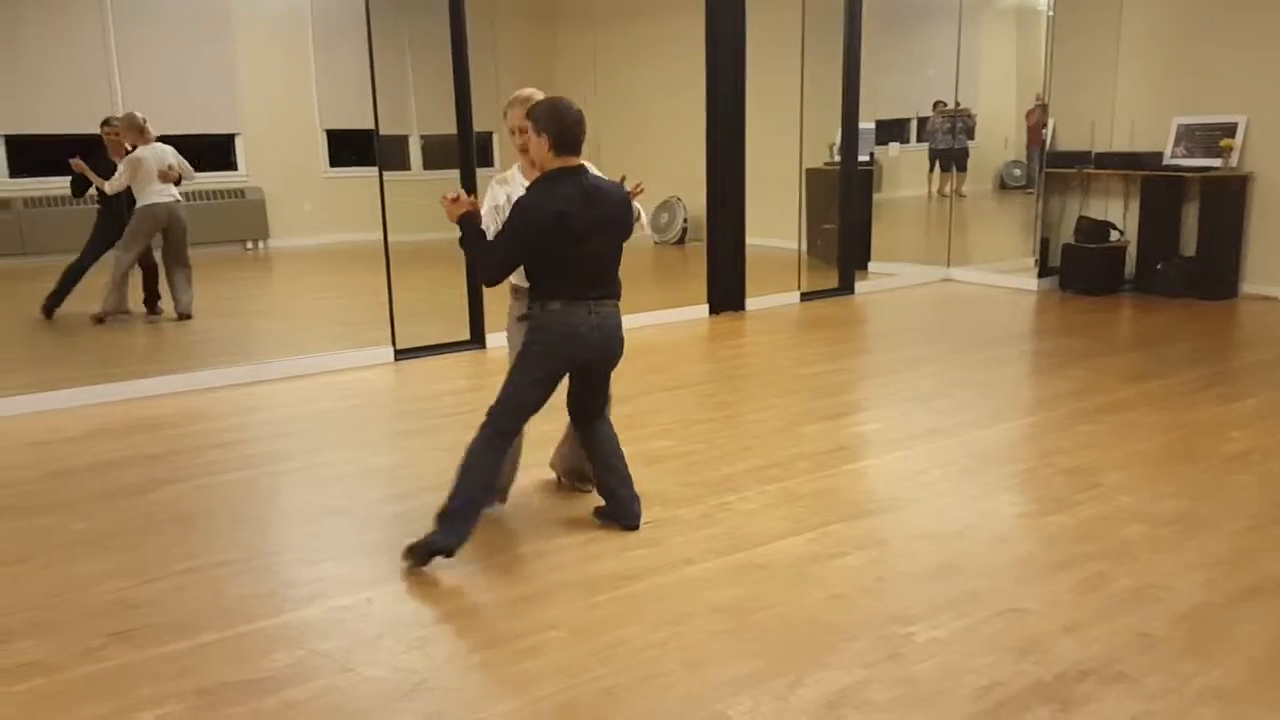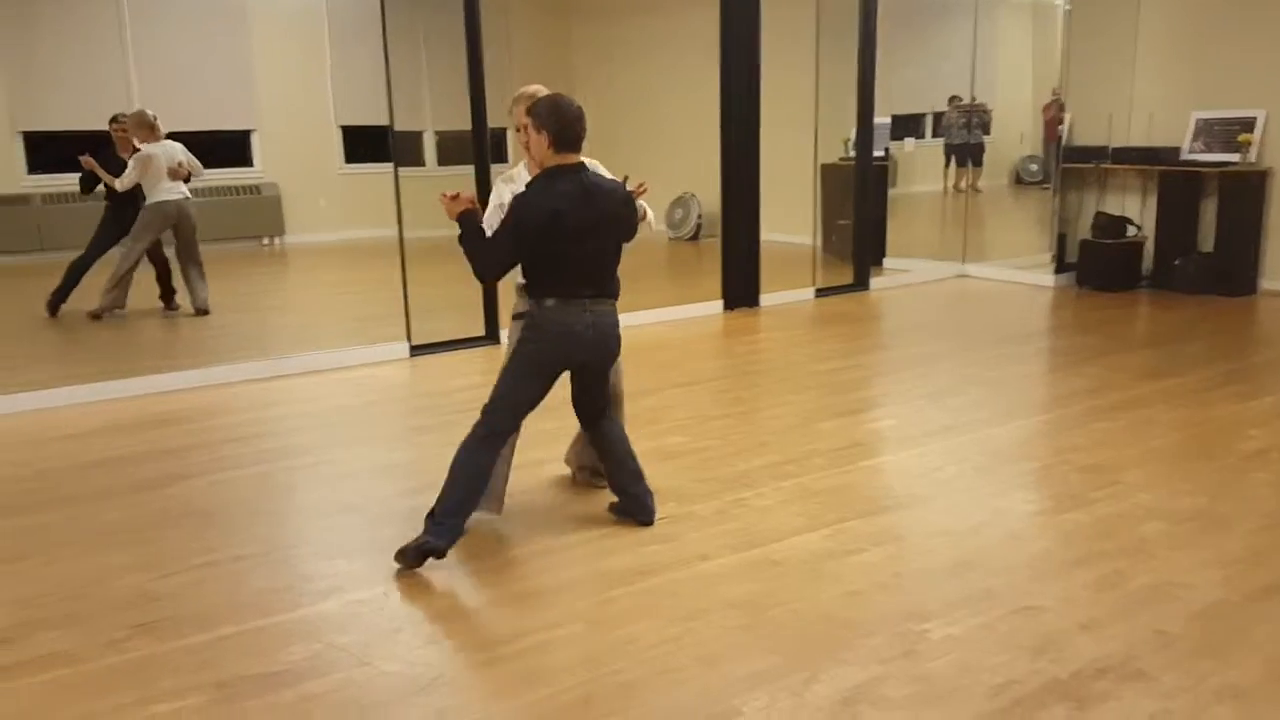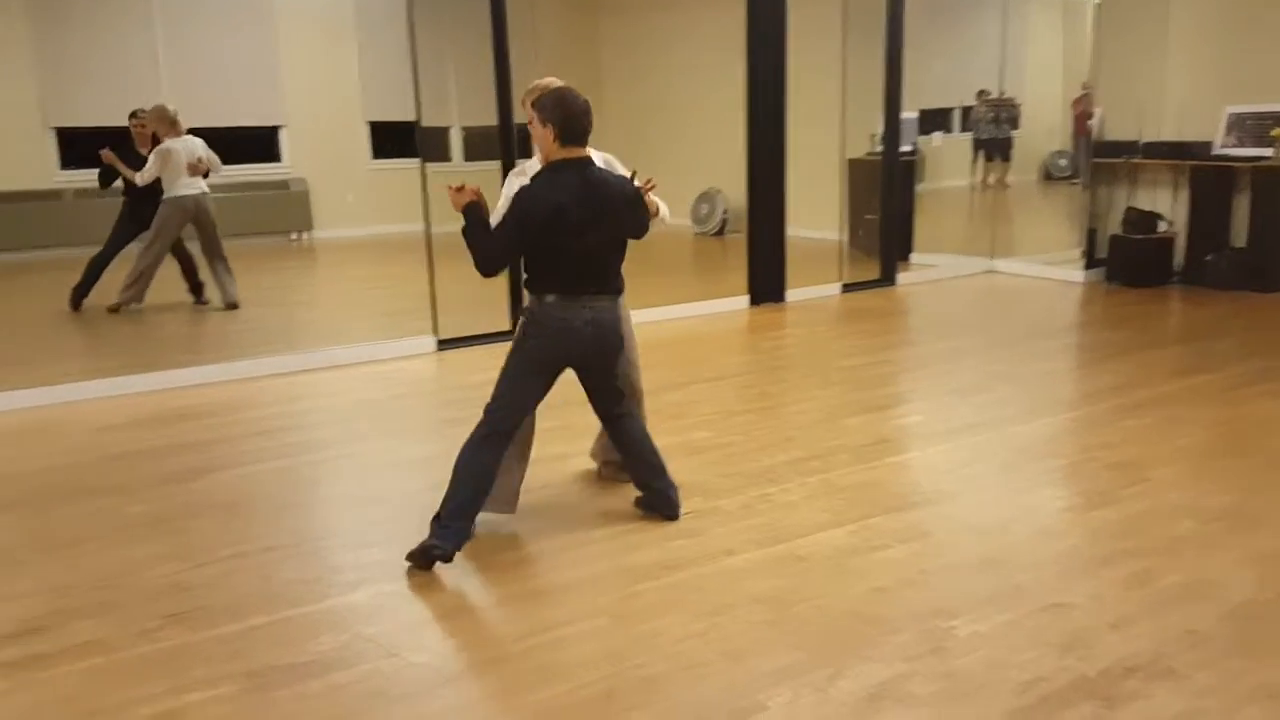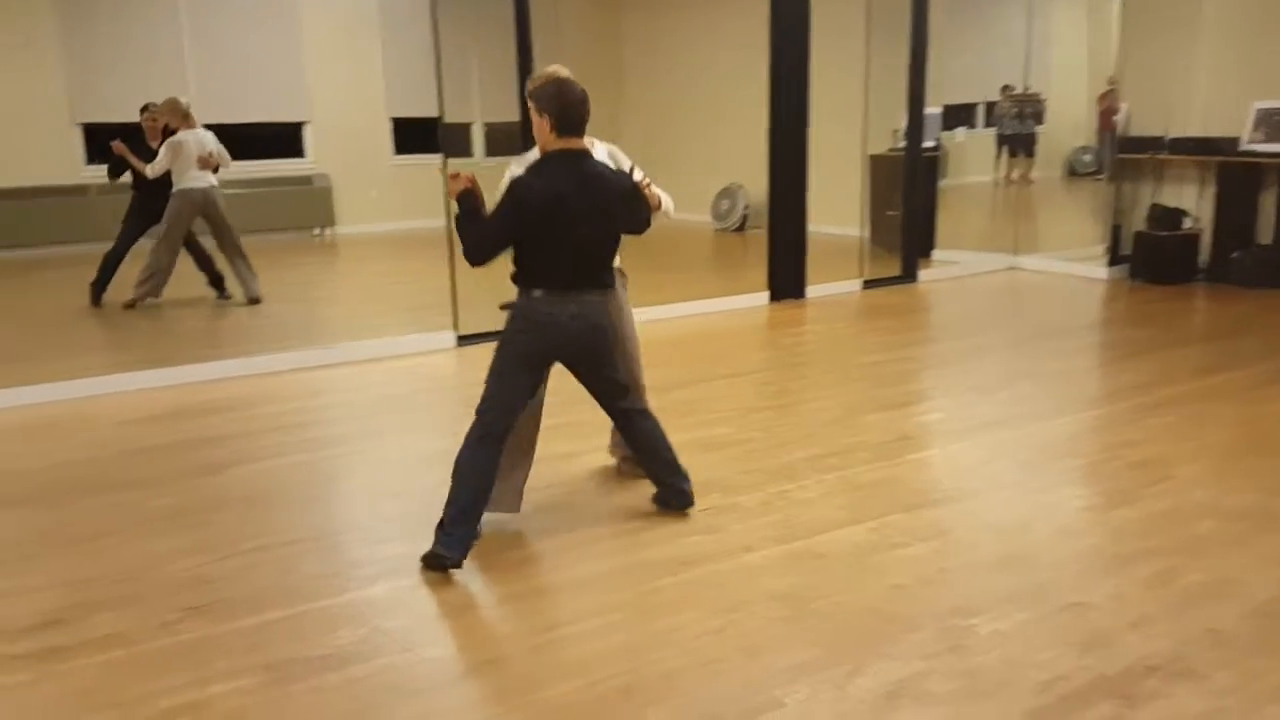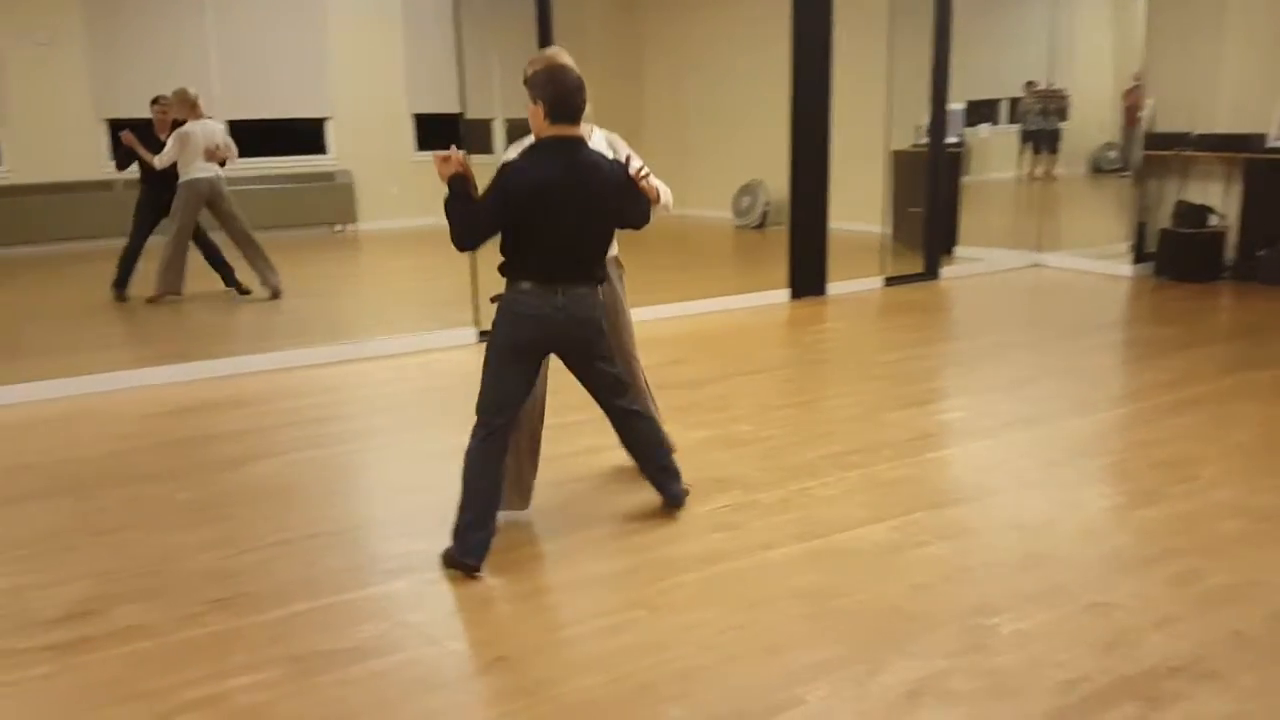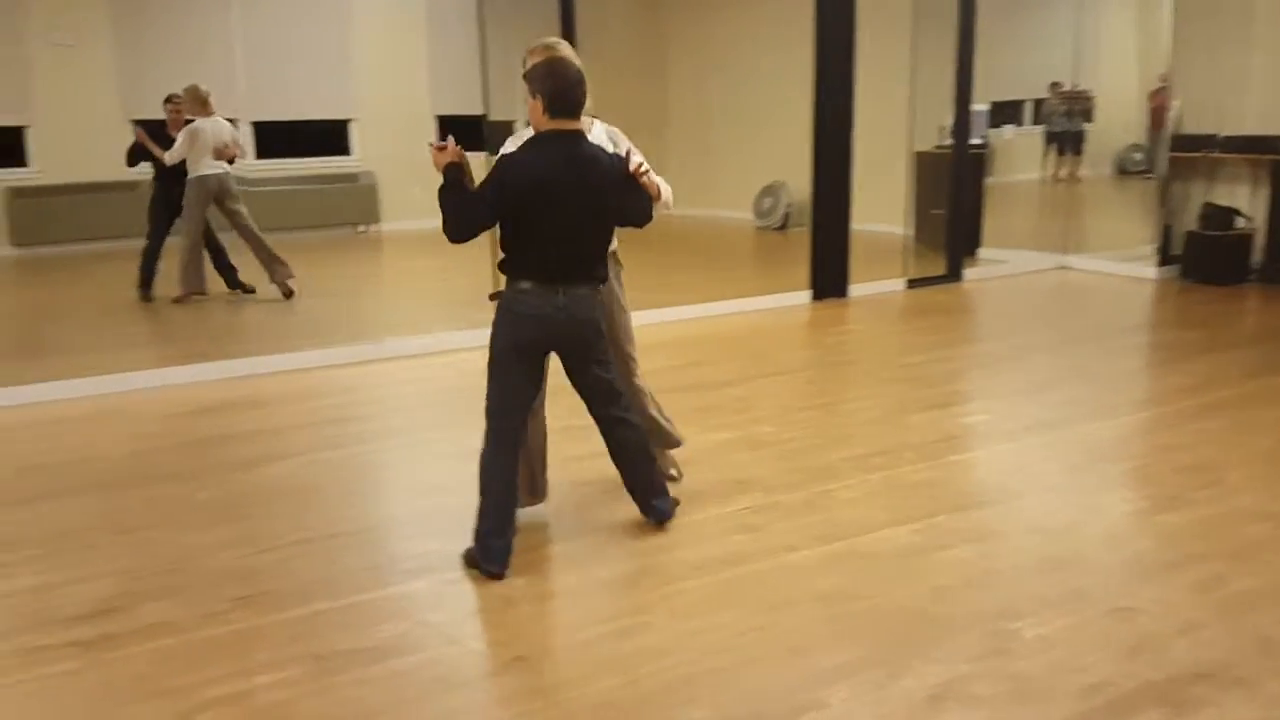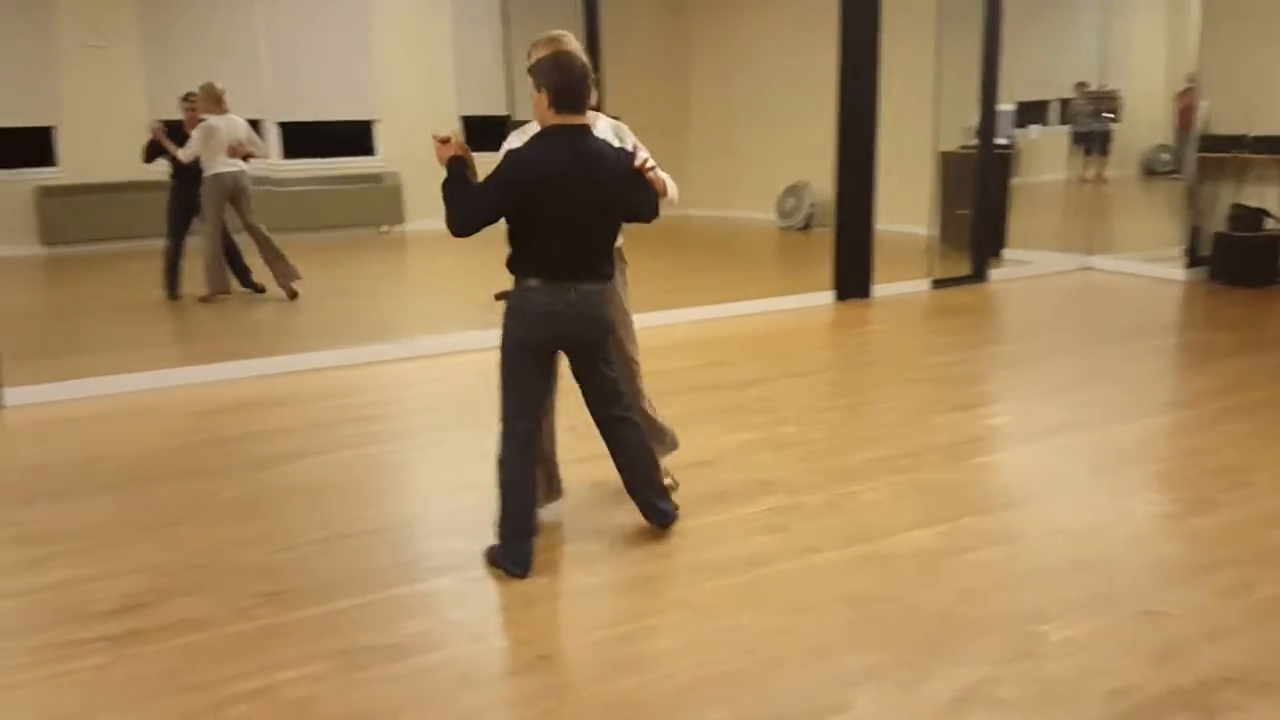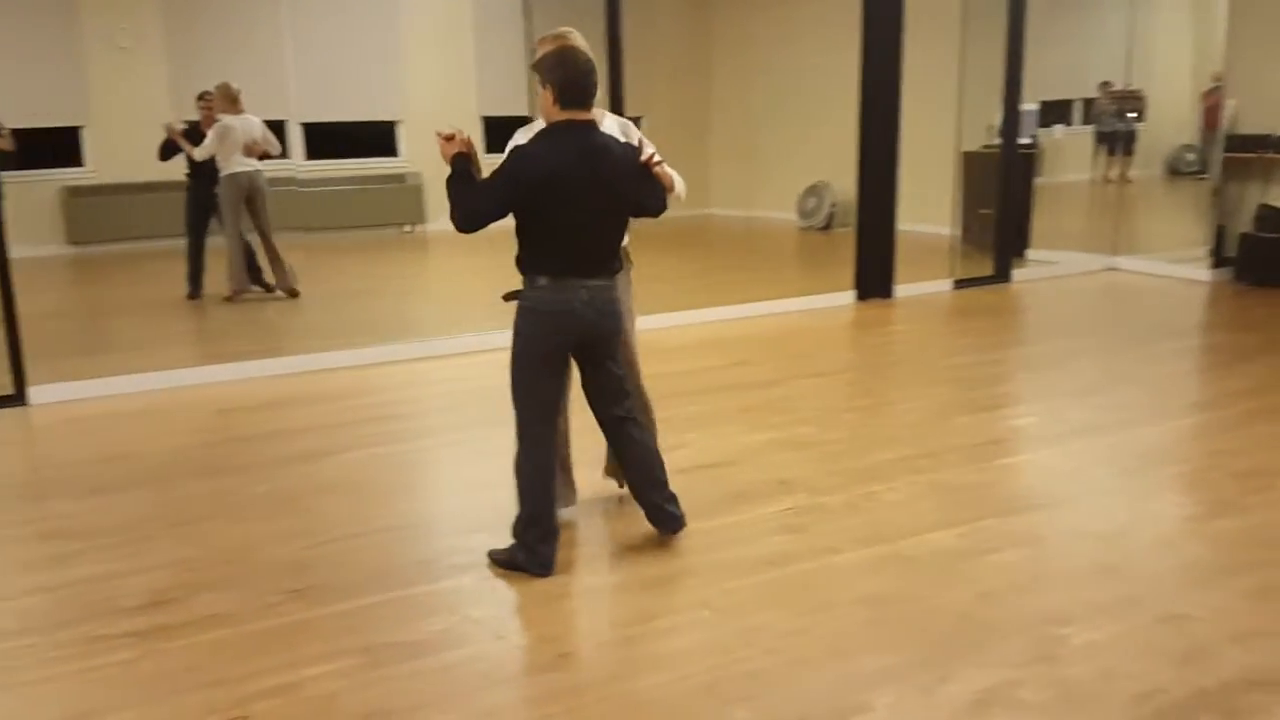
dt=0.1s
person 1, frame 1
left shoulder: (535, 205)
right shoulder: (612, 195)
left elbow: (490, 271)
left wrist: (467, 221)
left hip: (556, 325)
right hip: (608, 323)
left knee: (498, 428)
right knee: (591, 415)
left ankle: (448, 532)
right ankle: (624, 506)
person 1, frame 2
left shoulder: (534, 203)
right shoulder: (610, 193)
left elbow: (488, 267)
left wrist: (467, 219)
left hip: (551, 324)
right hip: (603, 321)
left knee: (491, 429)
right knee: (598, 413)
left ankle: (437, 535)
right ankle: (637, 501)
person 1, frame 3
left shoulder: (537, 196)
right shoulder: (618, 188)
left elbow: (490, 261)
right elbow: (637, 226)
left wrist: (472, 212)
left hip: (552, 321)
right hip: (604, 318)
left knee: (495, 428)
right knee: (617, 409)
left ankle: (445, 537)
right ankle: (662, 495)
person 1, frame 4
left shoulder: (529, 187)
right shoulder: (613, 183)
left elbow: (478, 251)
right elbow: (638, 221)
left wrist: (465, 199)
right wrist: (638, 194)
left hip: (535, 316)
right hip: (592, 314)
left knee: (489, 430)
right knee: (625, 404)
left ankle: (450, 544)
right ankle: (676, 489)
person 1, frame 5
left shoulder: (518, 174)
right shoulder: (607, 173)
left elbow: (466, 236)
right elbow: (636, 216)
left wrist: (457, 184)
right wrist: (637, 186)
left hip: (524, 308)
right hip: (581, 306)
left knee: (493, 426)
right knee: (622, 402)
left ankle: (468, 546)
right ankle: (671, 486)
person 1, frame 6
left shoulder: (517, 168)
right shoulder: (608, 167)
left elbow: (460, 228)
right elbow: (639, 214)
left wrist: (452, 174)
right wrist: (636, 180)
left hip: (525, 306)
right hip: (584, 305)
left knee: (505, 430)
right knee: (614, 410)
left ankle: (492, 548)
right ankle: (657, 502)
person 1, frame 7
left shoulder: (523, 163)
right shoulder: (615, 162)
left elbow: (463, 221)
right elbow: (645, 209)
left wrist: (456, 167)
right wrist: (643, 175)
left hip: (535, 304)
right hip: (592, 302)
left knee: (521, 430)
right knee: (616, 410)
left ankle: (515, 549)
right ankle: (658, 506)
person 1, frame 8
left shoulder: (530, 160)
right shoulder: (621, 157)
left elbow: (469, 217)
right elbow: (653, 203)
left wrist: (460, 164)
right wrist: (648, 170)
left hip: (546, 302)
right hip: (603, 299)
left knee: (537, 430)
right knee: (620, 412)
left ankle: (535, 549)
right ankle: (664, 512)
person 2, frame 1
left shoulder: (583, 176)
right shoulder: (502, 189)
left elbow: (630, 220)
left wrist: (627, 205)
right hip: (530, 301)
left ankle: (574, 465)
person 2, frame 2
left shoulder: (589, 173)
right shoulder: (509, 186)
left elbow: (643, 219)
left wrist: (634, 205)
right hip: (534, 299)
left knee: (607, 390)
left ankle: (587, 462)
right ankle: (480, 493)
person 2, frame 3
left shoulder: (604, 166)
right shoulder: (523, 178)
left elbow: (658, 215)
left wrist: (646, 203)
left knee: (626, 383)
left ankle: (614, 456)
right ankle: (490, 494)
person 2, frame 4
left shoulder: (608, 157)
right shoulder: (525, 168)
left elbow: (664, 208)
left wrist: (649, 196)
left knee: (627, 376)
left ankle: (633, 452)
right ankle: (498, 492)
person 2, frame 5
left shoulder: (606, 144)
right shoulder: (522, 154)
left elbow: (662, 199)
left wrist: (646, 186)
left hip: (599, 274)
left knee: (625, 369)
right ankle: (506, 490)
person 2, frame 6
left shoulder: (606, 137)
right shoulder: (519, 147)
left elbow: (661, 198)
left wrist: (647, 183)
left knee: (622, 368)
left ankle: (656, 449)
right ankle: (523, 485)
person 2, frame 7
left shoulder: (612, 133)
right shoulder: (524, 141)
left elbow: (668, 193)
left wrist: (652, 178)
left knee: (623, 368)
left ankle: (650, 454)
right ankle: (535, 485)
person 2, frame 8
left shoulder: (619, 130)
right shoulder: (530, 140)
left elbow: (675, 191)
left wrist: (661, 175)
left knee: (624, 368)
right ankle: (553, 490)
person 3, frame 1
left shoulder: (133, 159)
right shoulder: (168, 150)
left elbow: (111, 188)
right elbow: (190, 174)
left wrist: (85, 170)
left hip: (149, 210)
right hip: (174, 207)
left knee: (124, 255)
right knee: (177, 261)
left ankle: (112, 307)
right ankle: (184, 307)
person 3, frame 2
left shoulder: (143, 156)
right shoulder: (177, 147)
left elbow: (120, 185)
right elbow: (199, 171)
left wrist: (95, 168)
left hip: (158, 207)
right hip: (183, 204)
left knee: (130, 252)
right knee: (190, 257)
left ankle: (108, 303)
right ankle: (200, 302)
person 3, frame 3
left shoulder: (163, 150)
right shoulder: (198, 142)
left elbow: (141, 180)
right elbow: (218, 167)
left wrist: (116, 162)
left hip: (177, 202)
right hip: (202, 199)
left knee: (152, 249)
right knee: (214, 251)
left ankle: (127, 297)
right ankle: (230, 296)
person 3, frame 4
left shoulder: (174, 143)
right shoulder: (208, 136)
left elbow: (151, 172)
right elbow: (226, 161)
left wrist: (126, 154)
left hip: (185, 194)
right hip: (210, 191)
left knee: (165, 244)
right knee: (229, 242)
left ankle: (142, 293)
right ankle: (252, 290)
person 3, frame 5
left shoulder: (182, 133)
right shoulder: (216, 127)
left elbow: (159, 163)
right elbow: (233, 154)
left wrist: (135, 145)
left hip: (191, 186)
right hip: (215, 182)
left knee: (178, 237)
right knee: (241, 233)
left ankle: (166, 288)
right ankle: (271, 282)
person 3, frame 6
left shoulder: (191, 130)
right shoulder: (225, 125)
left elbow: (169, 159)
right elbow: (243, 152)
left wrist: (147, 142)
left hip: (200, 181)
right hip: (224, 179)
left knee: (192, 235)
right knee: (248, 229)
left ankle: (191, 288)
right ankle: (281, 278)
person 3, frame 7
left shoulder: (205, 127)
right shoulder: (240, 123)
left elbow: (184, 156)
right elbow: (261, 150)
left wrist: (162, 139)
left hip: (215, 179)
right hip: (239, 177)
left knee: (213, 234)
right knee: (256, 229)
left ankle: (216, 287)
right ankle: (286, 279)
person 3, frame 8
left shoulder: (221, 127)
right shoulder: (256, 123)
left elbow: (199, 155)
right elbow: (277, 149)
left wrist: (178, 138)
left hip: (232, 179)
right hip: (256, 177)
left knee: (233, 233)
right knee: (265, 231)
left ankle: (239, 287)
right ankle: (285, 282)
person 4, frame 1
right shoulder: (96, 163)
left elbow: (165, 174)
right elbow: (77, 192)
left wrist: (172, 175)
right wrist: (78, 173)
left hip: (133, 216)
right hip: (108, 218)
left knee: (147, 262)
right knee: (84, 261)
left ankle: (152, 302)
right ankle: (52, 301)
person 4, frame 2
right shoulder: (105, 159)
left elbow: (172, 172)
right elbow: (86, 189)
left wrist: (181, 173)
right wrist: (88, 170)
left hip: (140, 213)
right hip: (115, 215)
left knee: (158, 257)
right knee: (88, 257)
left ankle: (168, 297)
right ankle: (56, 299)
person 4, frame 3
right shoulder: (124, 154)
right elbow: (104, 183)
right wrist: (108, 164)
left hip: (158, 208)
right hip: (133, 210)
left knee: (181, 252)
right knee: (108, 252)
left ankle: (197, 291)
right ankle: (78, 294)
person 4, frame 4
right shoulder: (133, 147)
right elbow: (113, 175)
right wrist: (119, 156)
left hip: (168, 203)
right hip: (141, 204)
left knee: (192, 245)
right knee: (120, 248)
left ankle: (218, 285)
right ankle: (97, 290)
person 4, frame 5
right shoulder: (143, 139)
right elbow: (121, 165)
right wrist: (127, 146)
left hip: (177, 195)
right hip: (151, 196)
left knee: (201, 239)
right knee: (135, 242)
left ankle: (231, 279)
right ankle: (120, 286)
person 4, frame 6
right shoulder: (156, 137)
right elbow: (132, 161)
right wrist: (139, 143)
right hip: (163, 194)
left knee: (208, 237)
right knee: (155, 241)
left ankle: (233, 280)
right ankle: (144, 286)
person 4, frame 7
right shoulder: (172, 135)
right elbow: (148, 158)
right wrist: (156, 139)
right hip: (181, 193)
left knee: (223, 237)
right knee: (175, 240)
left ankle: (246, 279)
right ankle: (171, 285)
person 4, frame 8
right shoulder: (189, 134)
right elbow: (164, 155)
right wrist: (170, 138)
right hip: (198, 191)
left knee: (237, 235)
right knee: (195, 240)
left ankle: (258, 277)
right ankle: (194, 285)
